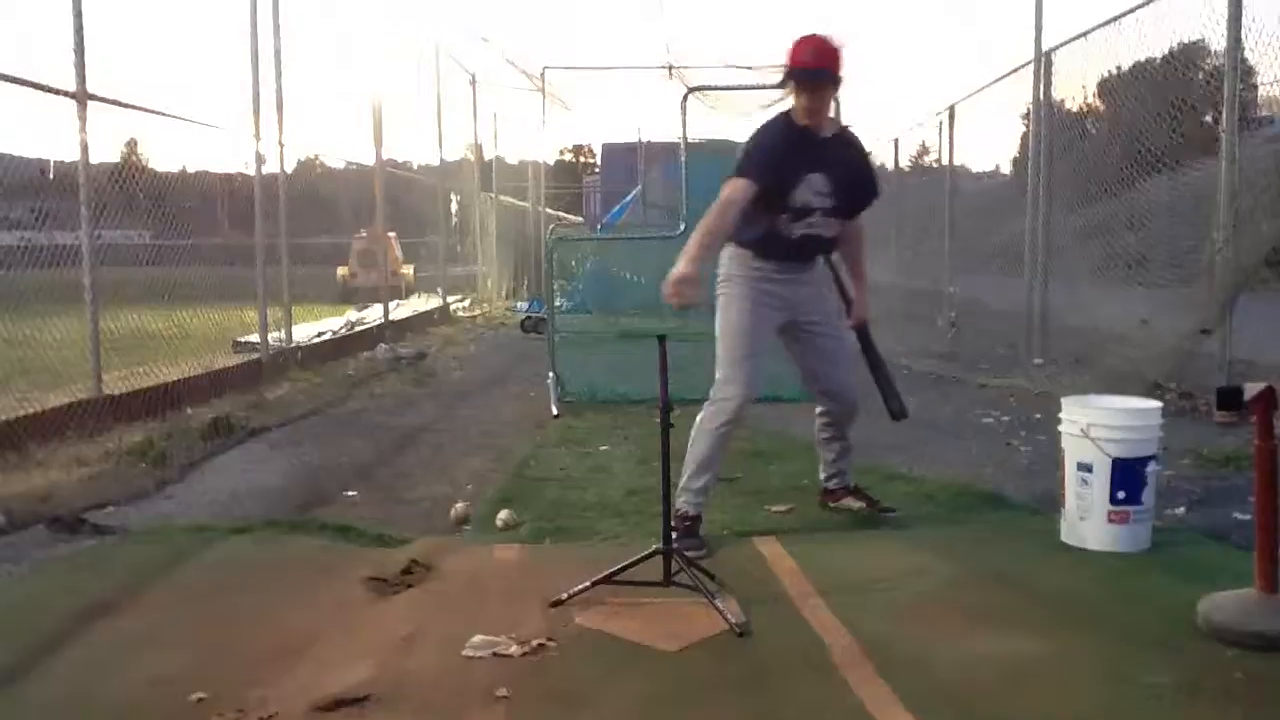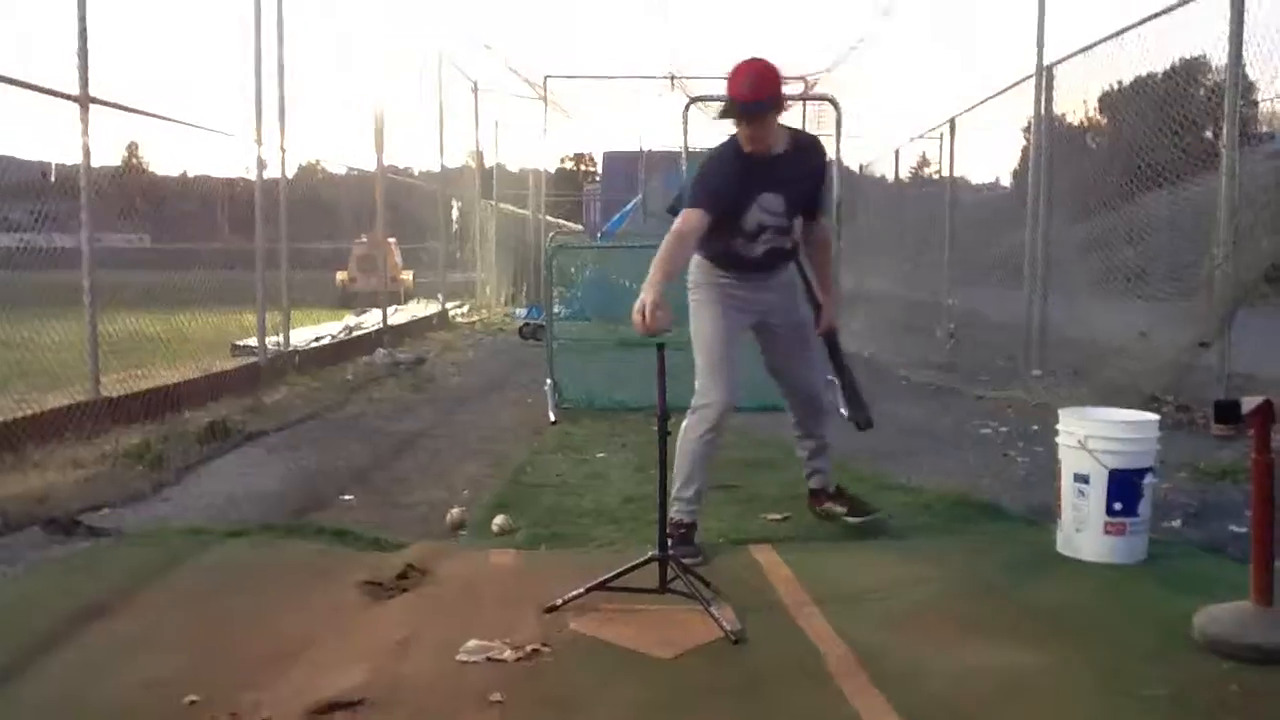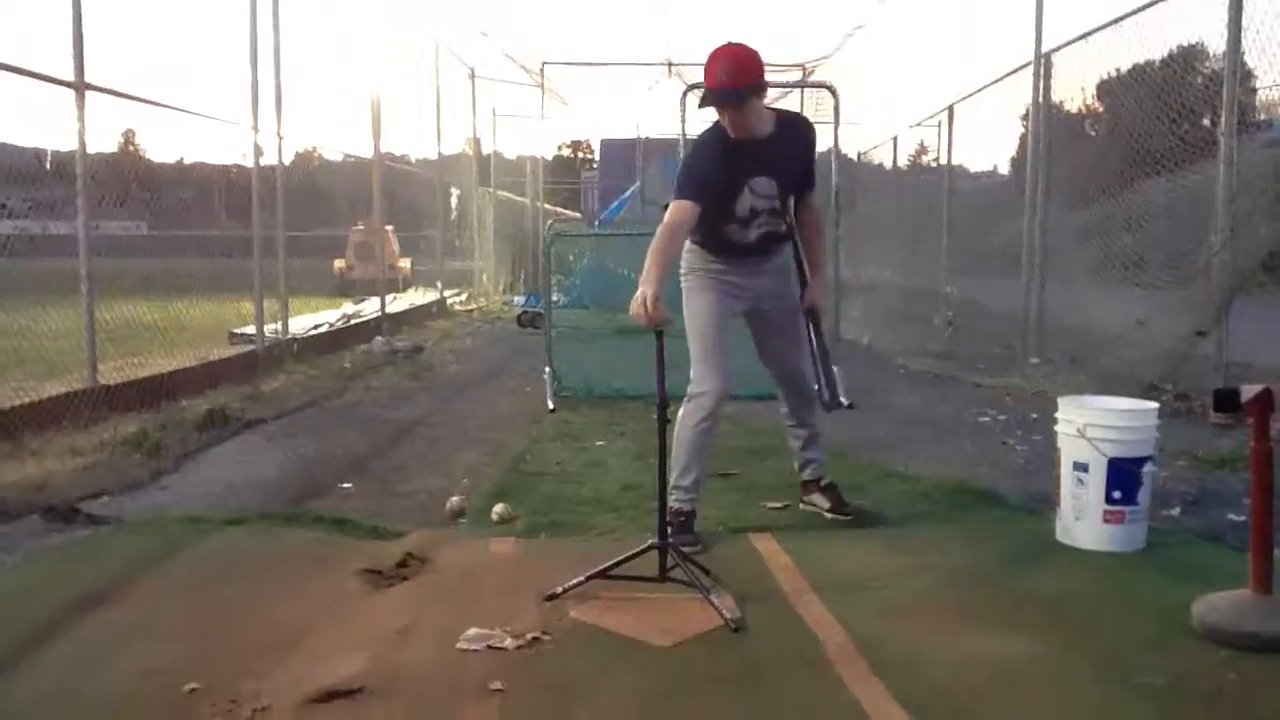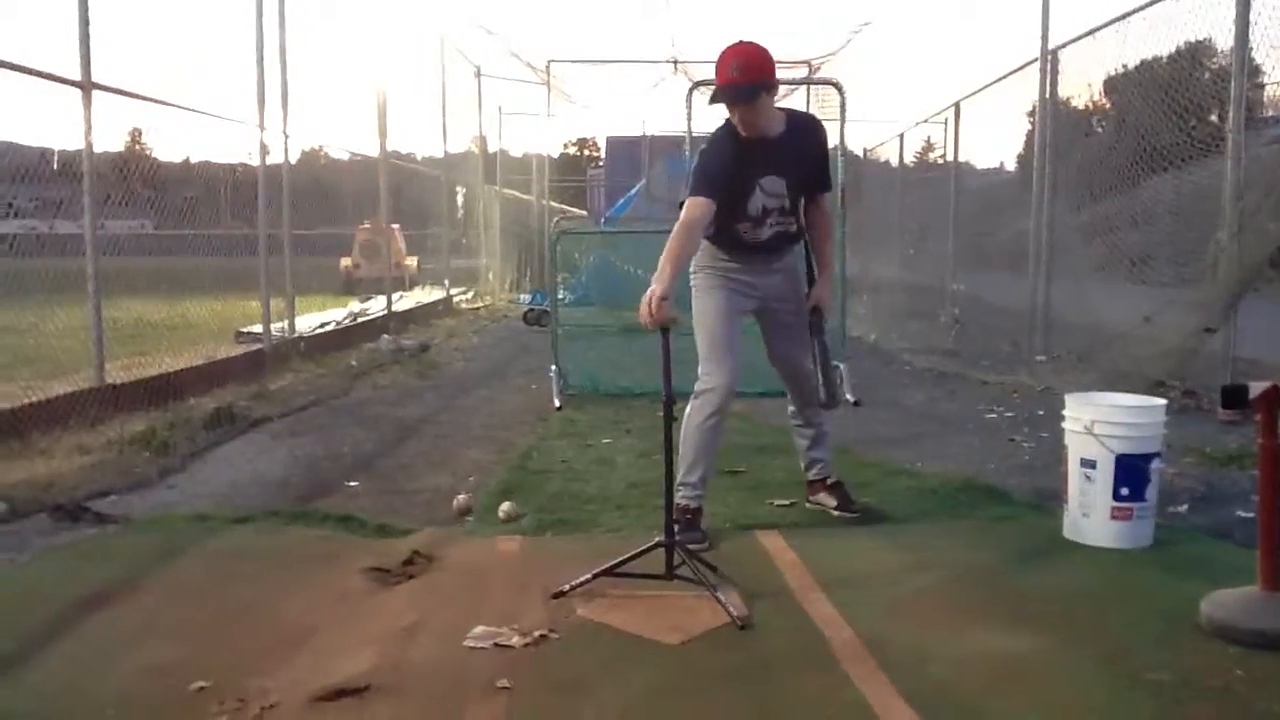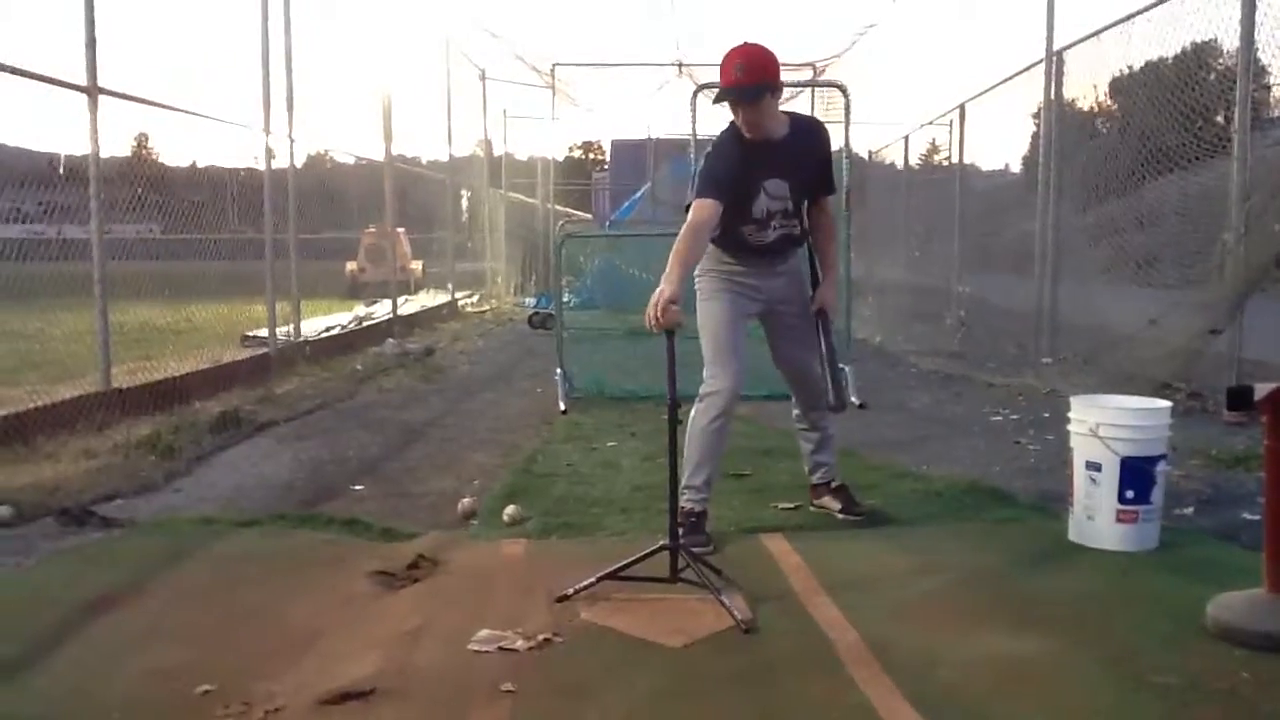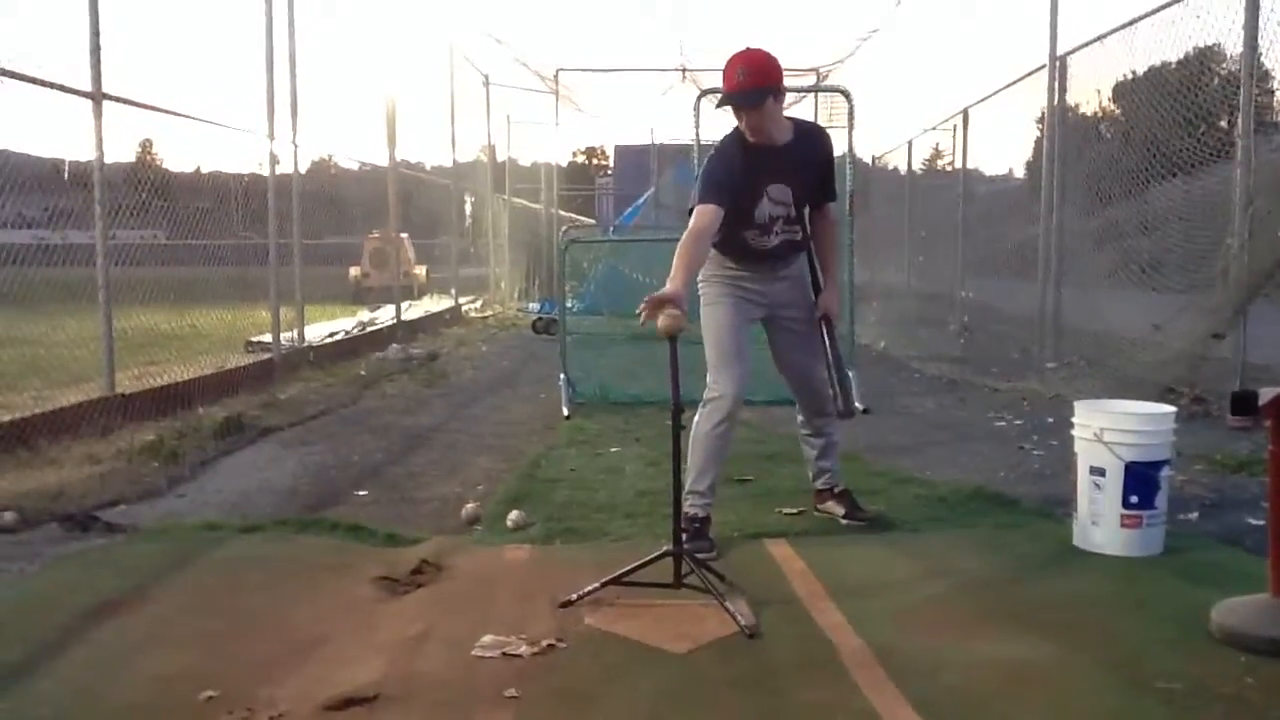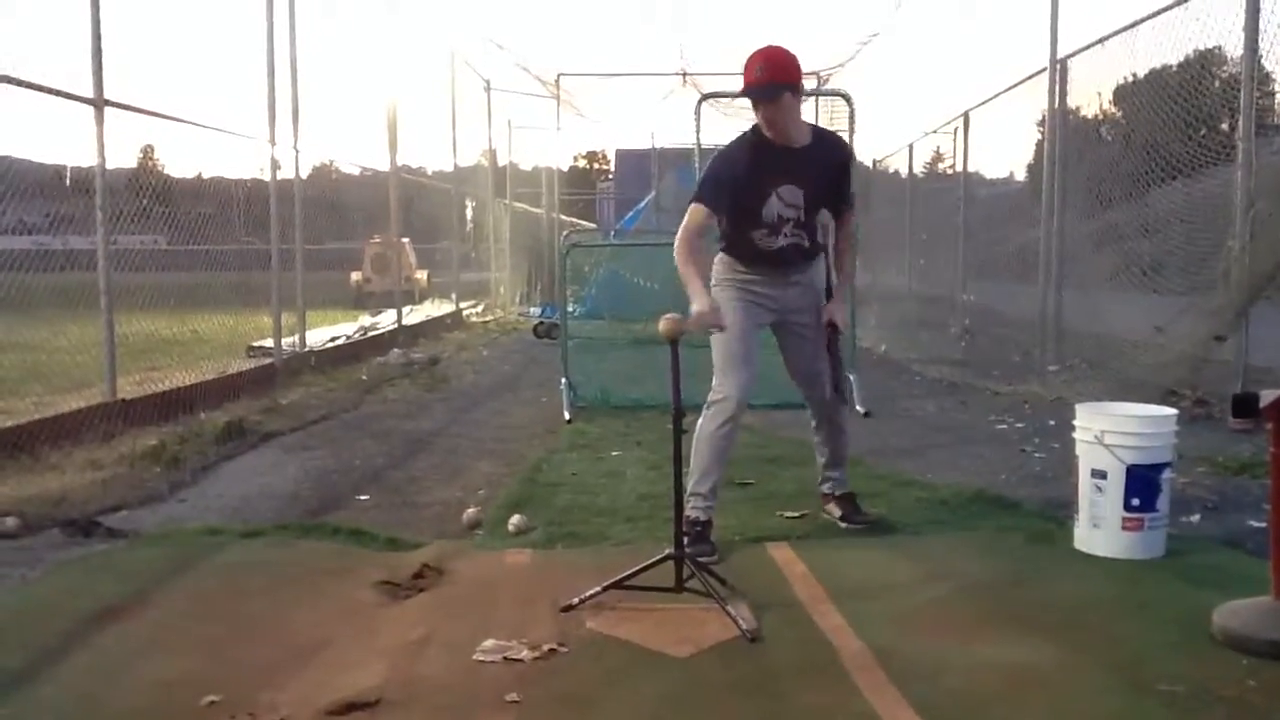
dt=0.2s
person 1, frame 1
left shoulder: (848, 149)
right shoulder: (774, 139)
left elbow: (848, 223)
right elbow: (731, 200)
left wrist: (859, 291)
right wrist: (689, 260)
left hip: (809, 277)
right hip: (750, 273)
left knee: (841, 391)
right knee: (733, 393)
left ankle: (836, 484)
right ankle: (686, 511)
person 1, frame 2
left shoulder: (808, 155)
right shoulder: (723, 164)
left elbow: (814, 229)
right elbow: (686, 229)
left wrist: (827, 298)
right wrist: (652, 290)
left hip: (780, 281)
right hip: (719, 282)
left knee: (809, 389)
right knee: (715, 400)
left ankle: (820, 487)
right ankle: (681, 519)
person 1, frame 3
left shoulder: (797, 133)
right shoulder: (707, 152)
left elbow: (805, 207)
right elbow: (676, 221)
left wrist: (816, 277)
right wrist: (650, 283)
left hip: (773, 267)
right hip: (711, 270)
left knee: (797, 378)
right knee: (710, 387)
left ankle: (813, 480)
right ankle: (679, 508)
person 1, frame 4
left shoulder: (808, 134)
right shoulder: (720, 151)
left elbow: (816, 206)
right elbow: (692, 220)
left wrist: (824, 277)
right wrist: (662, 280)
left hip: (783, 267)
right hip: (722, 268)
left knee: (805, 377)
right knee: (718, 384)
left ankle: (819, 478)
right ankle: (687, 504)
person 1, frame 5
left shoulder: (811, 136)
right shoulder: (725, 153)
left elbow: (820, 209)
right elbow: (699, 222)
left wrist: (828, 280)
right wrist: (670, 283)
left hip: (786, 269)
right hip: (726, 272)
left knee: (811, 380)
right knee: (722, 387)
left ankle: (822, 481)
right ankle: (691, 507)
person 1, frame 6
left shoulder: (814, 143)
right shoulder: (727, 158)
left elbow: (823, 215)
right elbow: (701, 227)
left wrist: (831, 286)
right wrist: (676, 285)
left hip: (789, 275)
right hip: (730, 277)
left knee: (814, 386)
right knee: (726, 392)
left ankle: (826, 486)
right ankle: (694, 512)
person 1, frame 7
left shoulder: (832, 151)
right shoulder: (737, 158)
left elbow: (843, 224)
right elbow: (689, 233)
left wrist: (840, 296)
right wrist: (699, 294)
left hip: (802, 282)
right hip: (740, 281)
left knee: (828, 394)
right knee: (730, 395)
left ankle: (834, 490)
right ankle: (697, 517)
